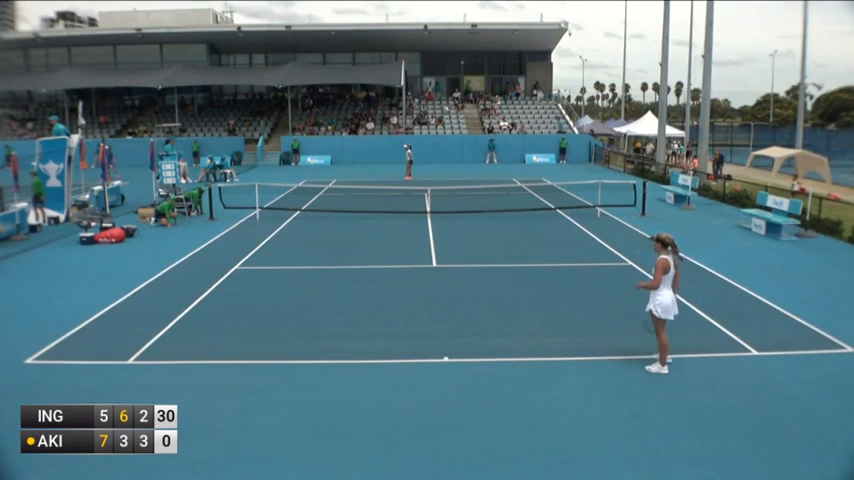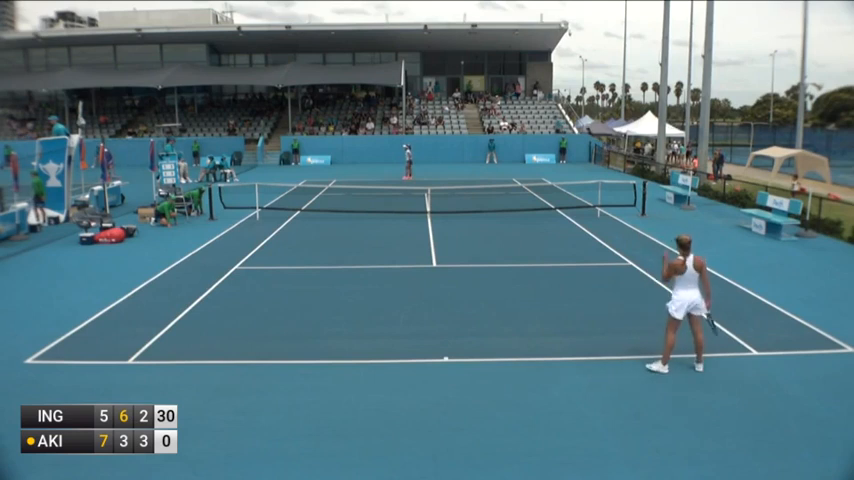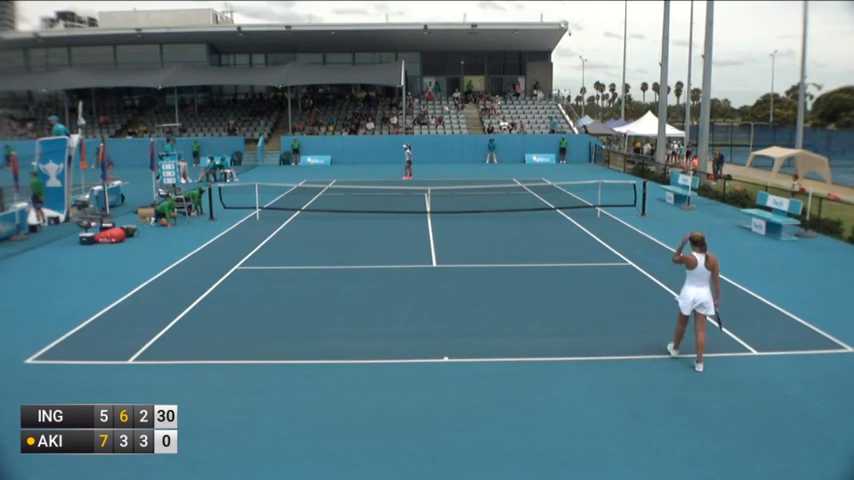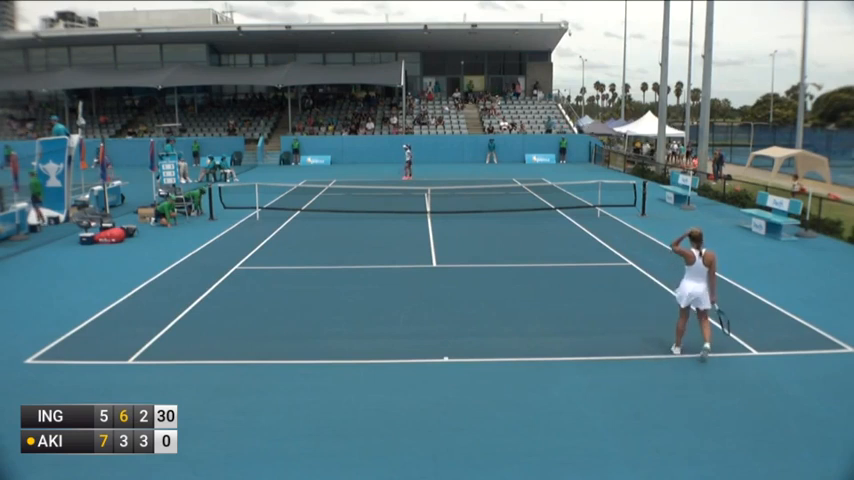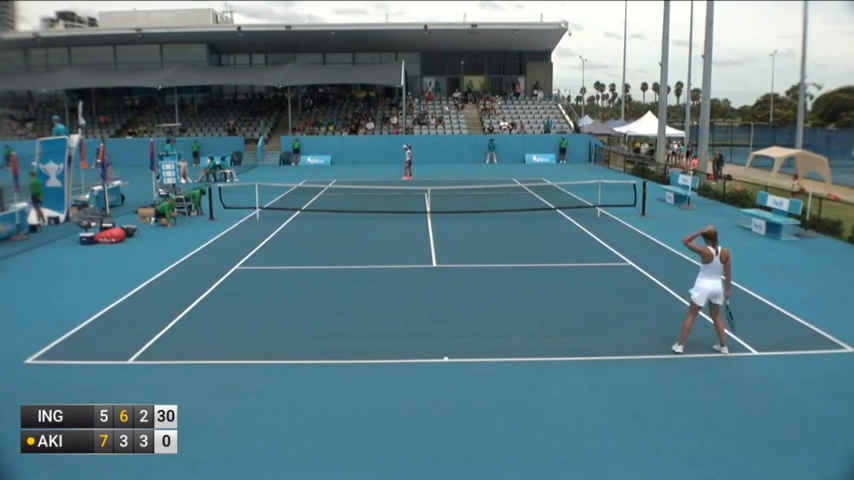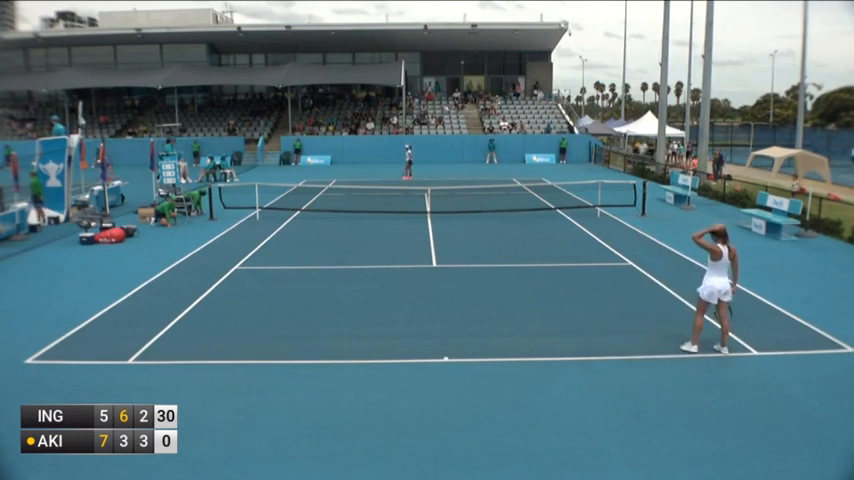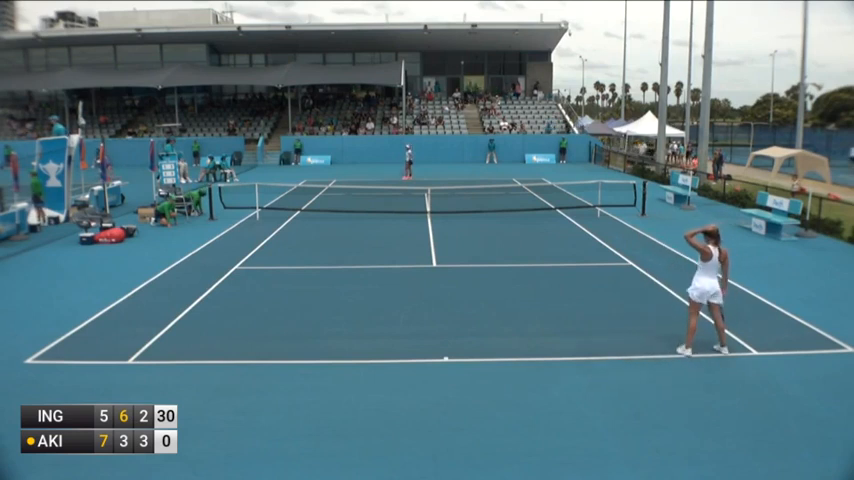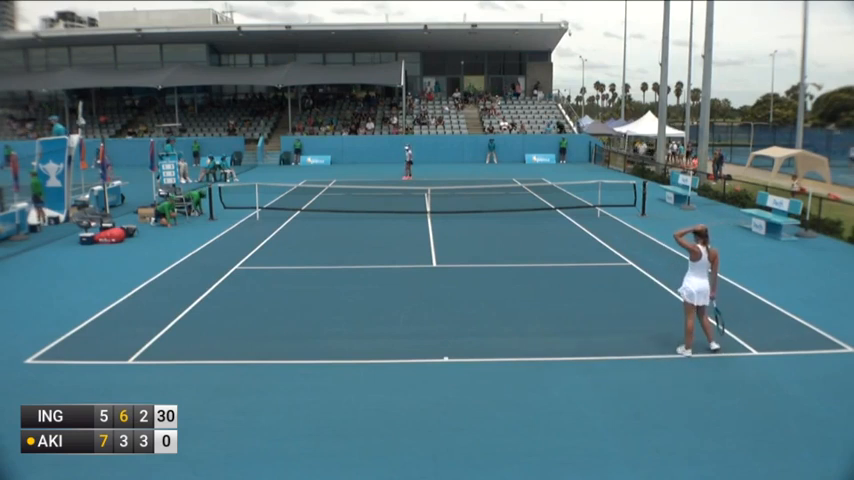
dt=0.4s
person 1, frame 1
left shoulder: (661, 261)
right shoulder: (672, 259)
left elbow: (655, 285)
right elbow: (676, 282)
left wrist: (642, 285)
left hip: (660, 300)
right hip: (668, 298)
left knee: (661, 332)
right knee: (659, 330)
left ankle: (662, 365)
right ankle: (665, 356)
person 1, frame 2
left shoulder: (675, 263)
right shoulder: (700, 261)
left elbow: (665, 279)
right elbow: (706, 283)
left wrist: (665, 262)
right wrist: (708, 299)
left hip: (680, 299)
right hip: (695, 298)
left knee: (671, 332)
right knee: (698, 332)
left ankle: (663, 364)
right ankle: (699, 363)
person 1, frame 3
left shoulder: (688, 258)
right shoulder: (713, 259)
left elbow: (675, 259)
right elbow: (716, 281)
left wrist: (682, 244)
right wrist: (717, 297)
left hip: (689, 294)
right hip: (704, 296)
left knee: (681, 324)
right knee: (700, 330)
left ankle: (674, 349)
right ankle: (699, 363)
person 1, frame 4
left shoulder: (687, 254)
right shoulder: (711, 256)
left elbow: (673, 246)
right elbow: (712, 278)
left wrist: (683, 236)
right wrist: (713, 294)
left hip: (687, 288)
right hip: (701, 290)
left knee: (682, 319)
right knee: (704, 320)
left ankle: (677, 347)
right ankle: (707, 344)
person 1, frame 5
left shoulder: (704, 251)
right shoulder: (726, 253)
left elbow: (686, 241)
right elbow: (728, 274)
left wrist: (699, 233)
right wrist: (728, 289)
left hip: (703, 286)
right hip: (717, 287)
left knee: (691, 316)
right knee: (716, 317)
left ankle: (679, 345)
right ankle: (723, 346)
person 1, frame 6
left shoulder: (714, 249)
right shoulder: (732, 250)
left elbow: (695, 237)
right elbow: (735, 270)
left wrist: (709, 229)
right wrist: (734, 285)
left hip: (710, 285)
right hip: (724, 284)
left knee: (699, 315)
right knee: (723, 316)
left ankle: (693, 344)
right ankle: (723, 346)
person 1, frame 7
left shoulder: (704, 249)
right shoulder: (724, 253)
left elbow: (687, 236)
right elbow: (725, 273)
left wrist: (702, 229)
right wrist: (723, 289)
left hip: (700, 285)
right hip: (714, 286)
left knee: (693, 317)
right knee: (717, 317)
left ankle: (687, 348)
right ankle: (723, 346)
person 1, frame 8
left shoulder: (694, 249)
right shoulder: (714, 253)
left elbow: (676, 236)
right elbow: (714, 273)
left wrist: (692, 229)
right wrist: (713, 290)
left hip: (691, 285)
right hip: (704, 286)
left knee: (689, 318)
right knee: (703, 316)
left ankle: (687, 348)
right ankle: (712, 343)
